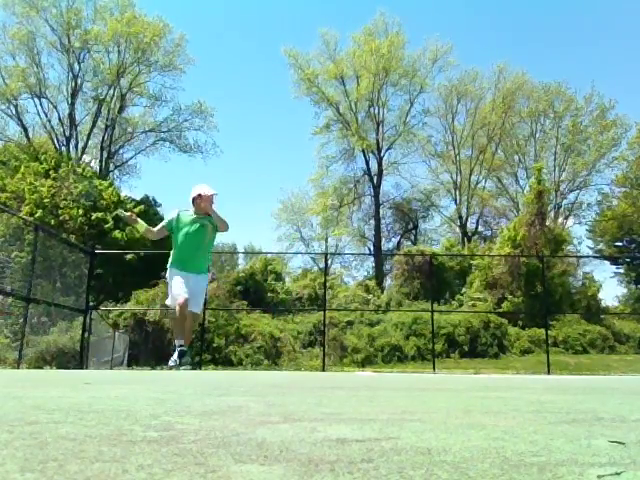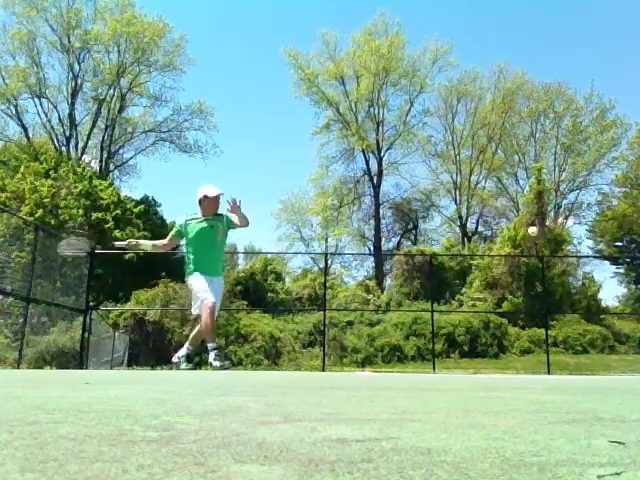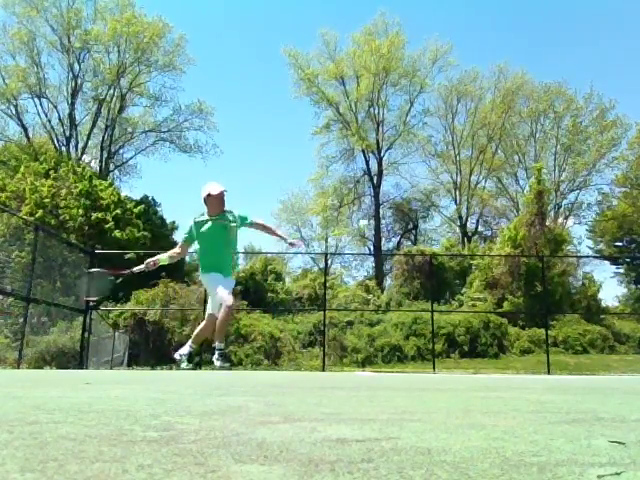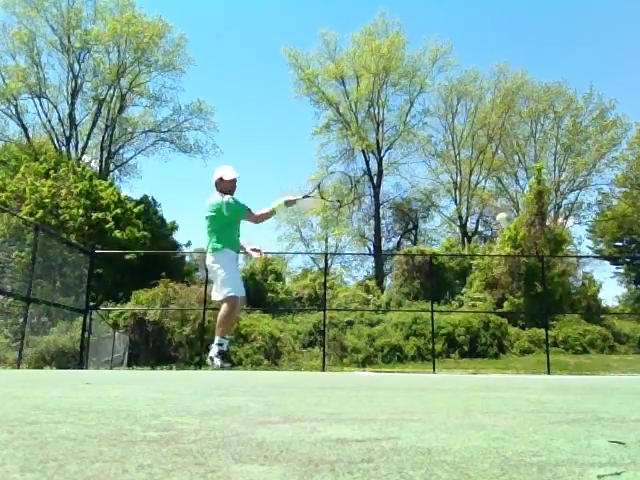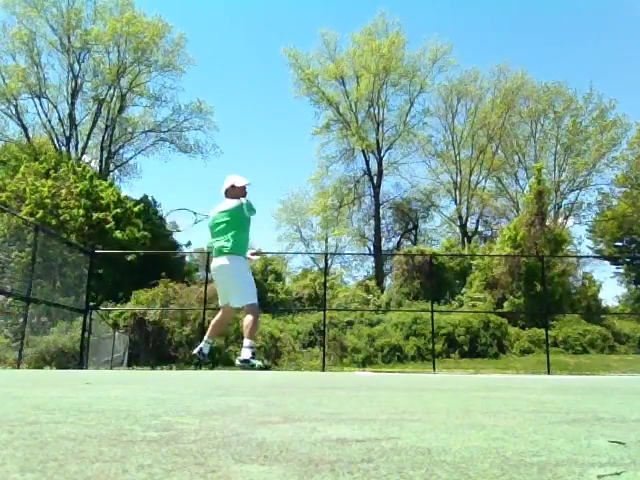
dt=0.2s
person 1, frame 1
left shoulder: (213, 221)
right shoulder: (178, 217)
left elbow: (225, 228)
right elbow: (153, 234)
left wrist: (211, 210)
right wrist: (136, 221)
left hip: (200, 276)
right hip: (178, 272)
left knee: (194, 317)
right knee: (183, 303)
left ankle: (176, 356)
right ankle: (180, 349)
person 1, frame 2
left shoulder: (224, 220)
right shoulder: (186, 223)
left elbow: (244, 223)
right elbow: (165, 245)
left wrist: (238, 212)
right wrist: (139, 244)
left hip: (217, 279)
right hip: (197, 275)
left knee: (205, 322)
right knee: (209, 305)
left ankle: (182, 354)
right ankle: (213, 352)
person 1, frame 3
left shoulder: (233, 218)
right shoulder: (196, 224)
left elbow: (259, 225)
right elbow: (179, 252)
left wrist: (284, 238)
right wrist: (159, 259)
left hip: (227, 276)
right hip: (211, 274)
left knee: (211, 321)
right knee: (228, 304)
left ankle: (184, 352)
right ankle: (219, 353)
person 1, frame 4
left shoulder: (221, 202)
right shoulder: (225, 201)
right elbow: (256, 218)
left wrist: (245, 249)
right wrist: (280, 203)
left hip: (227, 257)
right hip: (221, 256)
left knee: (238, 302)
right knee: (231, 300)
left ankle: (220, 347)
right ankle: (217, 349)
person 1, frame 5
left shoulder: (214, 214)
right shoulder: (242, 204)
right elbow: (250, 209)
left wrist: (245, 254)
left hip: (218, 263)
right hip: (234, 262)
left knee: (227, 309)
right knee: (252, 308)
left ankle: (203, 349)
right ankle: (246, 355)
